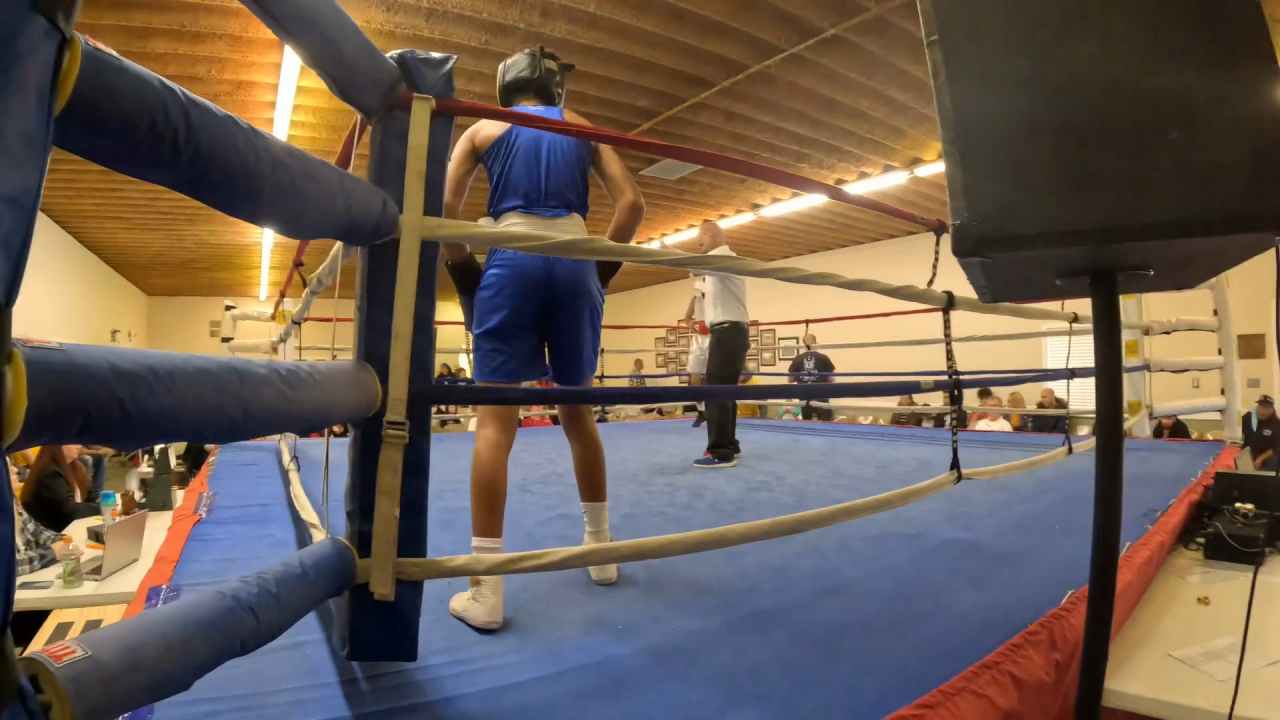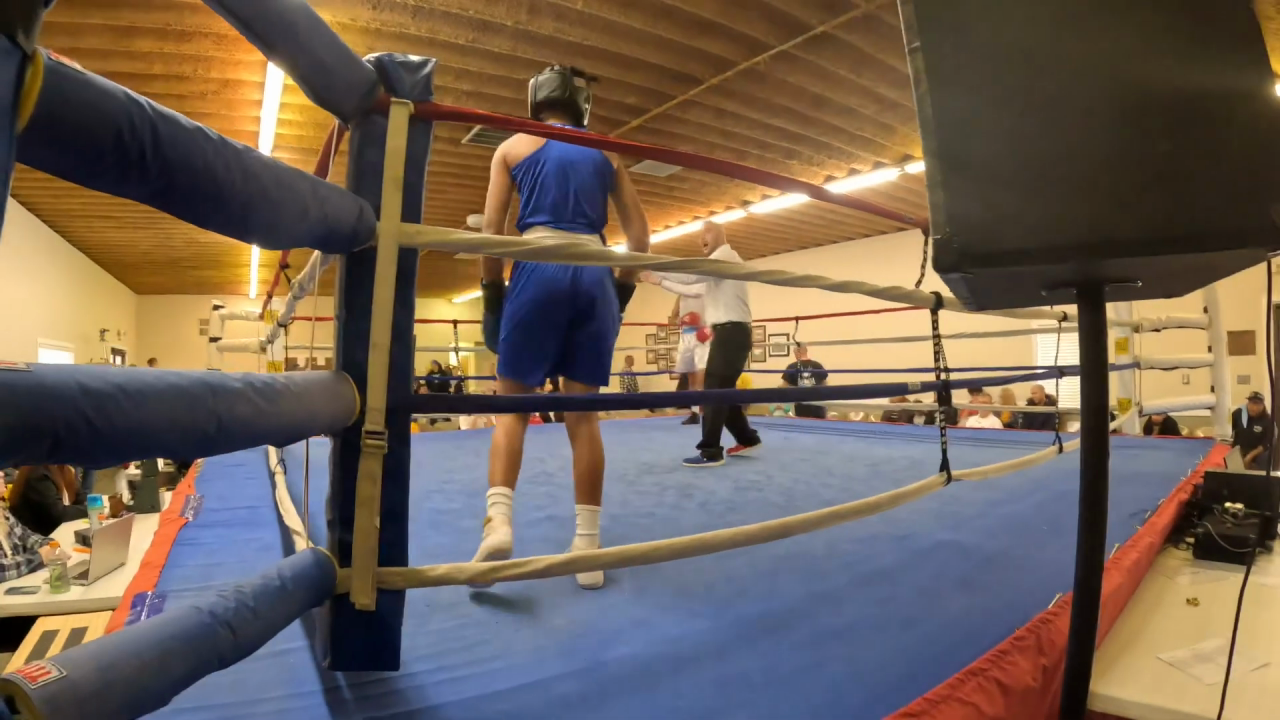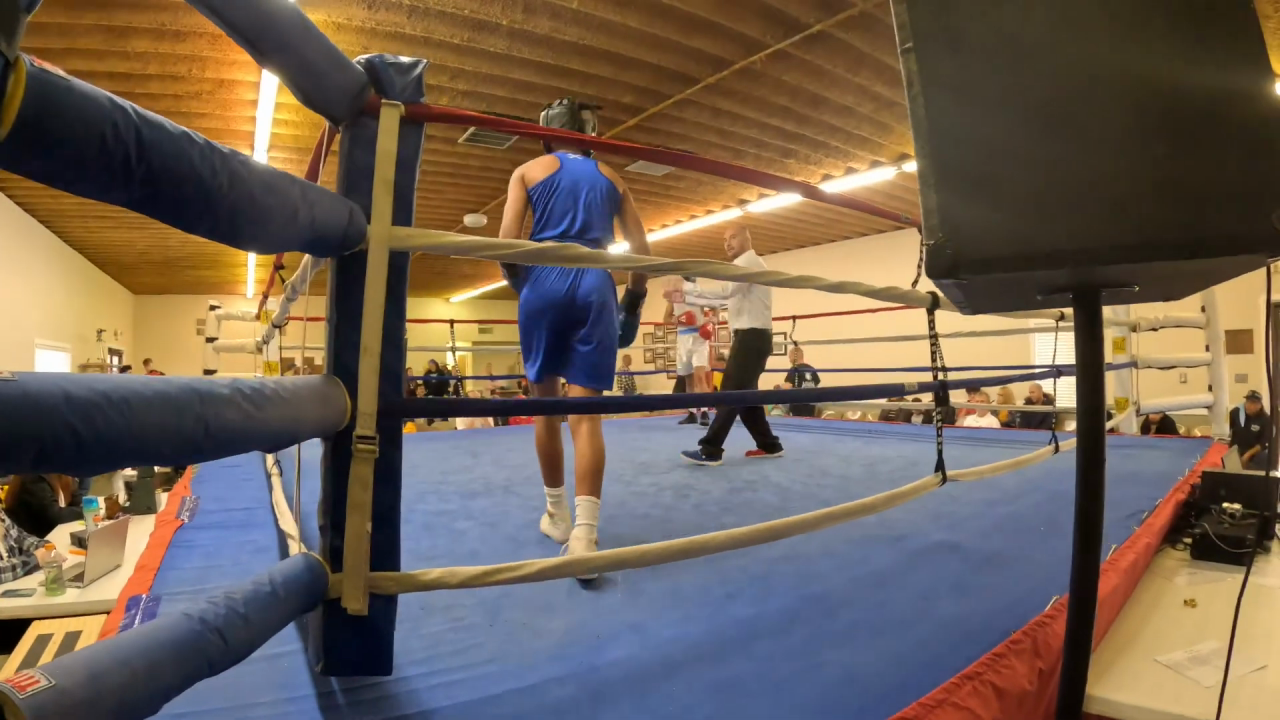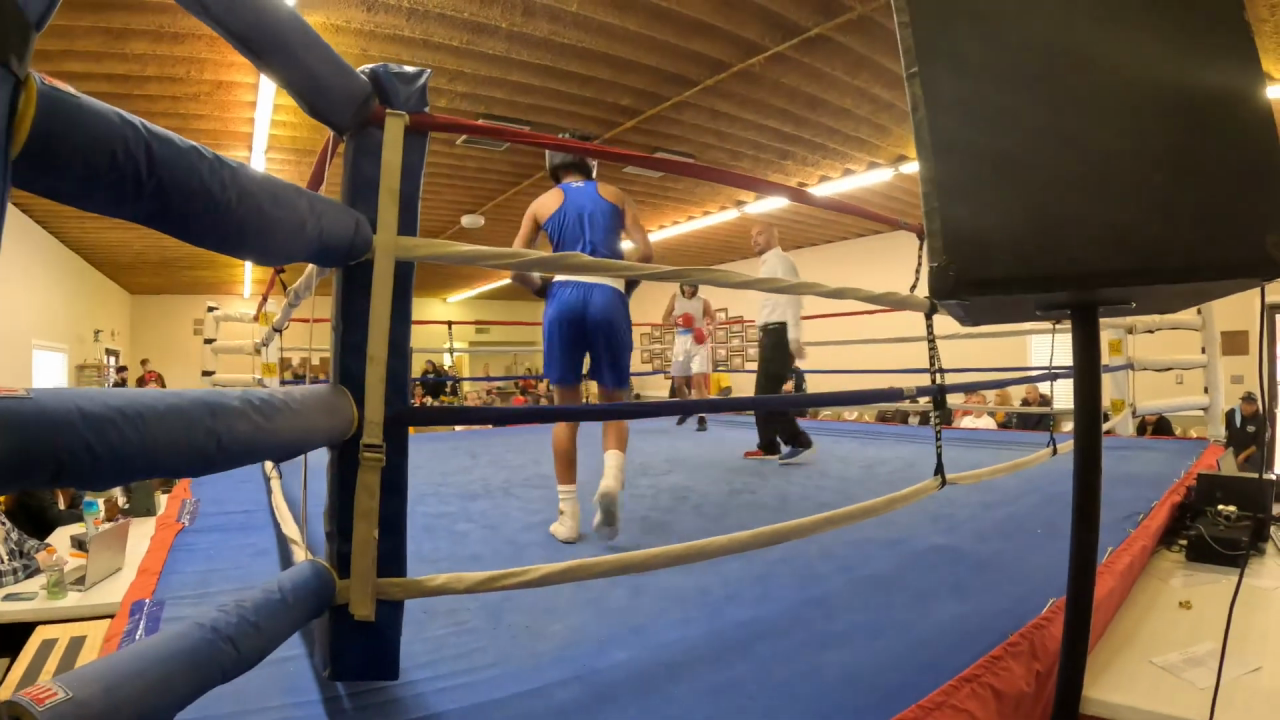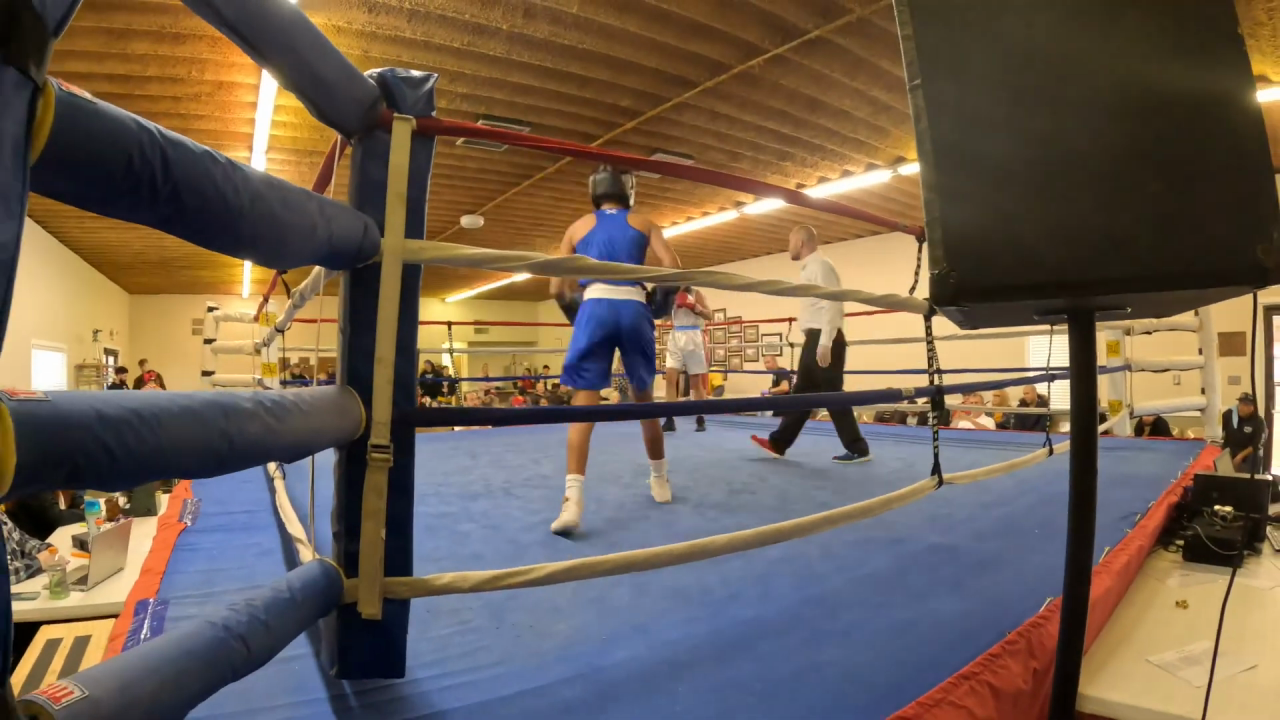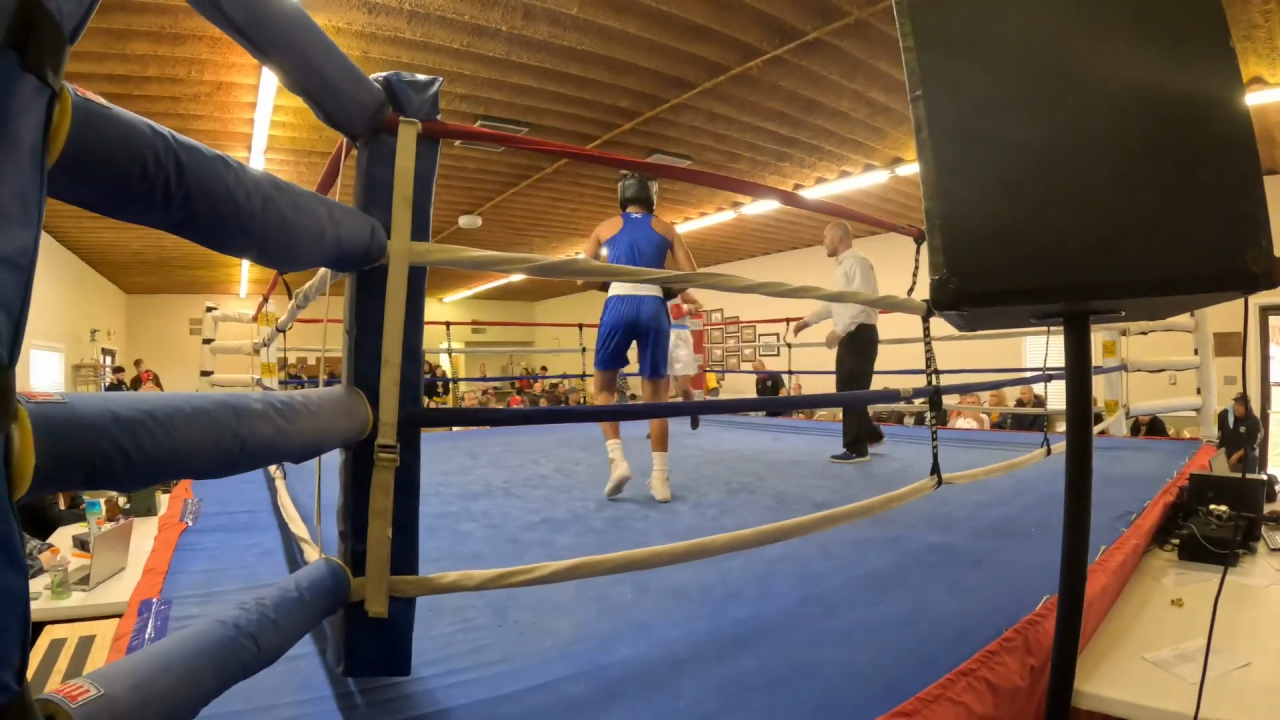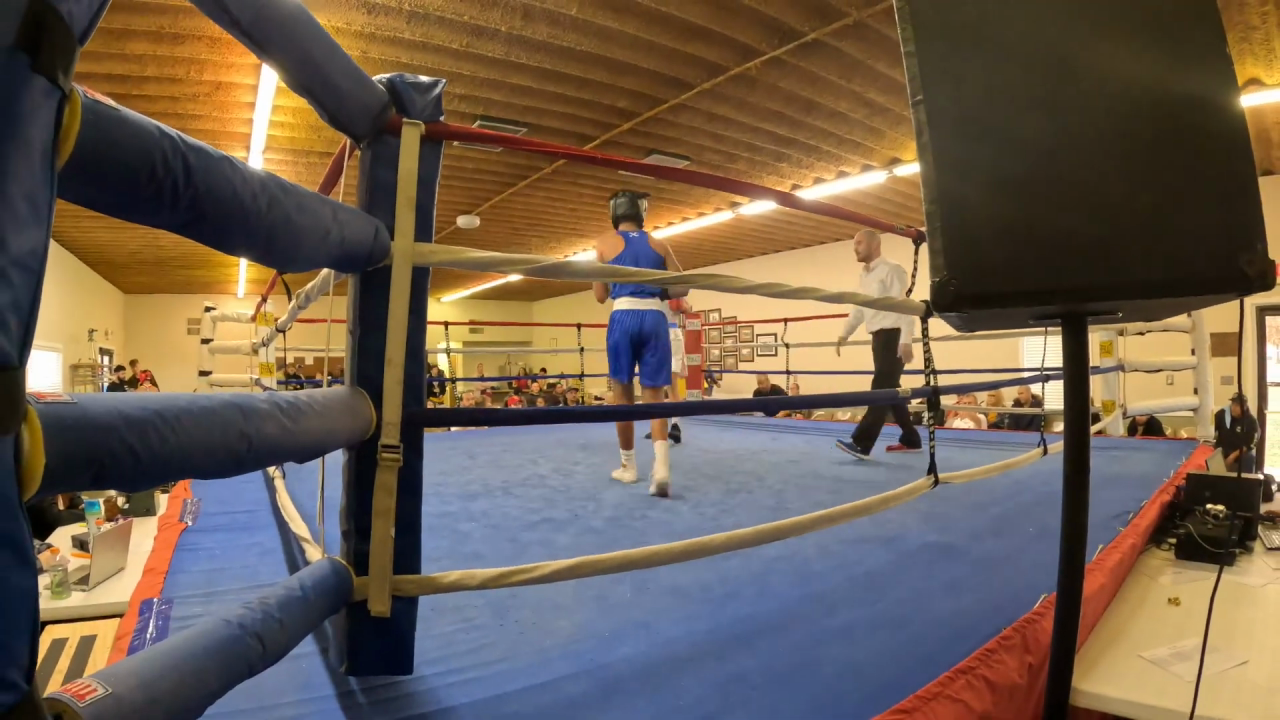
dt=0.3s
person 1, frame 1
left shoulder: (483, 130)
right shoulder: (581, 128)
left elbow: (444, 207)
right elbow: (630, 203)
left wrist: (461, 271)
right wrist: (604, 266)
left hip: (512, 260)
right hip: (573, 261)
left knee: (495, 419)
right knee: (578, 413)
left ankle: (486, 585)
right ankle: (600, 550)
person 1, frame 2
left shoulder: (513, 147)
right shoulder: (604, 152)
left elbow: (493, 229)
right elbow: (638, 234)
left wrist: (493, 295)
right wrist: (622, 292)
left hip: (538, 270)
right hip: (593, 275)
left knee: (512, 404)
right knee: (582, 417)
left ankle: (498, 521)
right ankle: (588, 550)
person 1, frame 3
left shoulder: (528, 171)
right shoulder: (611, 177)
left elbow: (507, 242)
right elbow: (641, 250)
left wrist: (519, 278)
right wrist: (634, 301)
left hip: (546, 281)
right hip: (595, 285)
left knee: (546, 405)
right knee: (585, 414)
left ankle: (557, 516)
right ankle: (583, 536)
person 1, frame 4
left shoulder: (542, 204)
right shoulder: (614, 195)
left elbow: (517, 270)
right elbow: (645, 253)
left wrist: (542, 288)
right wrist: (625, 283)
left hip: (565, 296)
right hip: (609, 298)
left knee: (566, 409)
right knee: (613, 404)
left ankle: (567, 514)
right ankle: (611, 480)
person 1, frame 5
left shoulder: (579, 228)
right shoulder: (644, 224)
left elbow: (557, 289)
right elbow: (673, 270)
left hip: (593, 311)
right hip: (634, 311)
left knee: (583, 409)
right knee: (643, 401)
left ankle: (571, 501)
right ankle: (660, 482)
person 1, frame 6
left shoulder: (605, 227)
right shoulder: (666, 229)
right elbow: (690, 277)
left hip: (618, 304)
right hip: (653, 307)
left knee: (604, 387)
right knee: (655, 395)
left ankle: (617, 459)
right ankle: (660, 479)
person 1, frame 7
left shoulder: (606, 245)
right shoulder: (659, 246)
left elbow: (600, 296)
right elbow: (681, 289)
left hip: (624, 318)
right hip: (655, 319)
left knee: (624, 396)
right knee: (654, 397)
left ankle: (629, 466)
right ankle: (661, 464)
person 2, frame 1
left shoulder: (721, 256)
right wrist: (699, 282)
left hip: (729, 332)
right hip: (726, 333)
left ankle: (722, 452)
right ankle: (727, 446)
person 2, frame 2
left shoulder: (725, 258)
right shoulder: (718, 262)
left elbow: (690, 277)
right elbow: (694, 288)
right wrist: (660, 281)
left hip: (731, 332)
right hip: (730, 333)
left knee: (714, 391)
right knee: (723, 390)
left ankle: (711, 452)
right ankle: (747, 438)
person 2, frame 3
left shoulder: (749, 263)
right shoulder: (742, 266)
left elbow: (724, 290)
right elbow: (726, 298)
left wrist: (686, 289)
right wrist: (686, 298)
left hip: (752, 337)
right hip: (748, 337)
left knee: (731, 393)
right knee: (744, 394)
left ankle: (709, 450)
right ankle: (769, 445)
person 2, frame 4
left shoulder: (779, 261)
right shoulder: (768, 264)
left elbow: (791, 298)
left wrist: (794, 337)
left hip: (778, 332)
right hip: (771, 333)
left knee: (767, 392)
right knee: (768, 392)
left ankle: (799, 442)
right ankle: (767, 447)
person 2, frame 5
left shoulder: (820, 267)
right shoulder: (809, 268)
left elbow: (831, 307)
left wrist: (826, 344)
left hip: (826, 340)
right hip: (815, 340)
left knee: (832, 394)
right knee: (801, 393)
left ankle: (857, 448)
right ankle: (778, 443)
person 2, frame 6
left shoulder: (858, 263)
right shoulder: (843, 265)
left elbow: (862, 303)
right elbow: (833, 304)
left wrist: (839, 330)
right wrist: (808, 320)
left hip: (859, 334)
right hip: (848, 335)
left knee: (853, 391)
right knee: (847, 390)
left ankle: (856, 448)
right ankle: (871, 435)
person 2, frame 7
left shoulder: (892, 271)
right shoulder: (864, 275)
right elbow: (859, 309)
left wrist: (905, 341)
right wrist: (845, 333)
left hip: (893, 337)
right hip: (879, 337)
left knee: (881, 389)
right knee: (889, 391)
left ankle: (861, 442)
right ankle: (911, 439)
